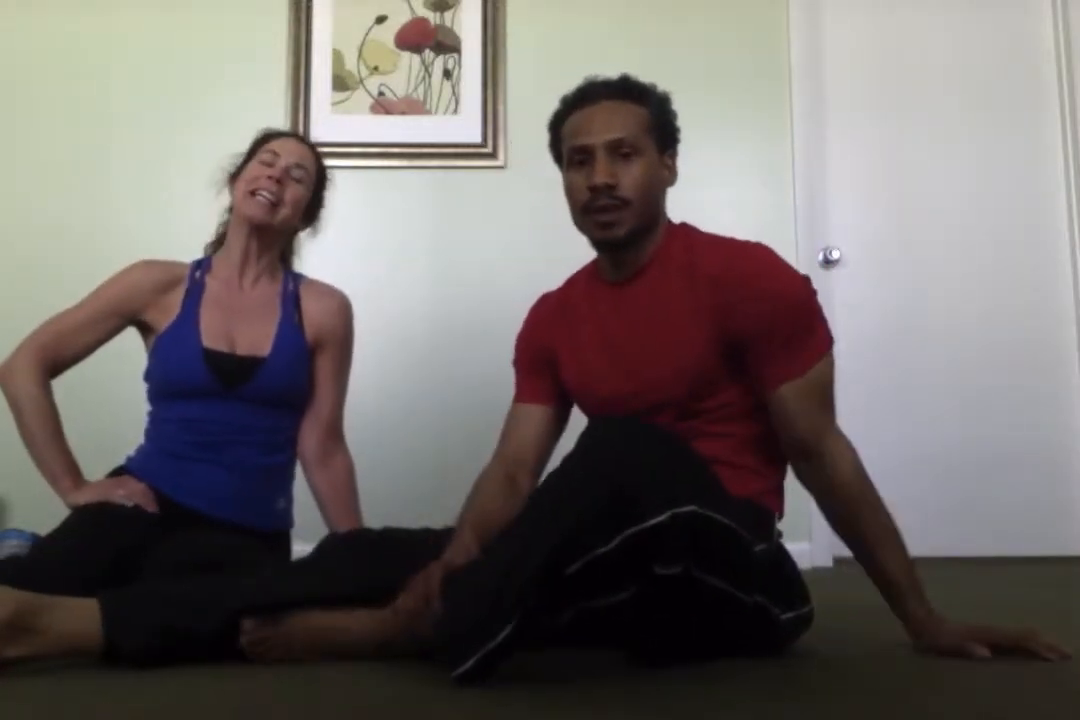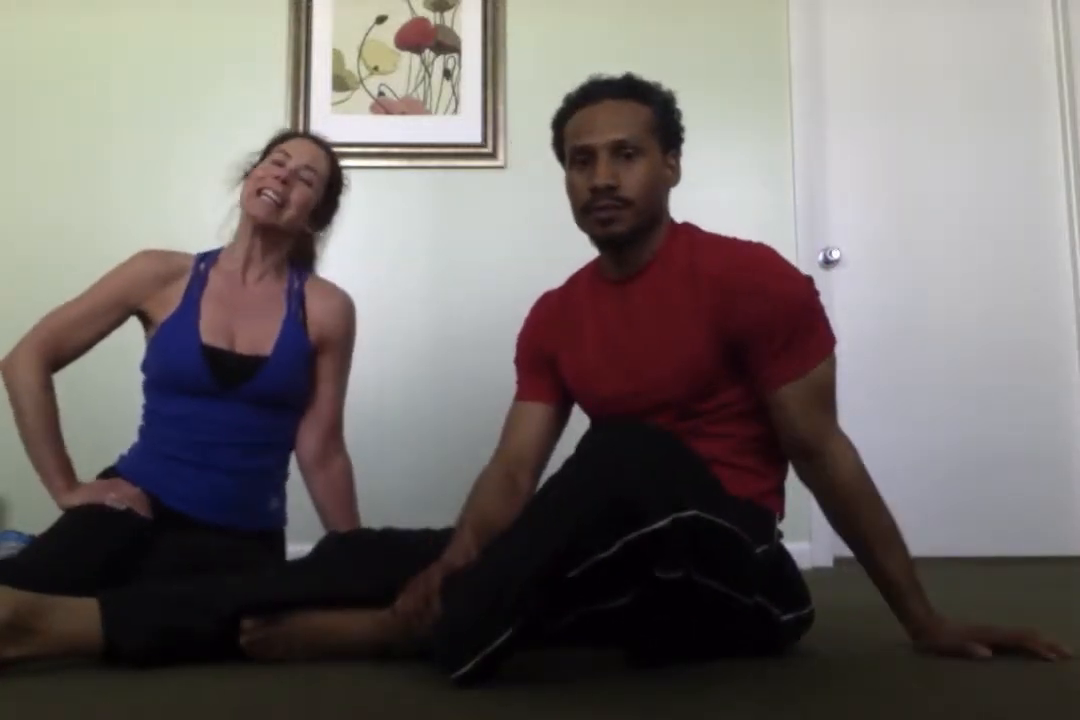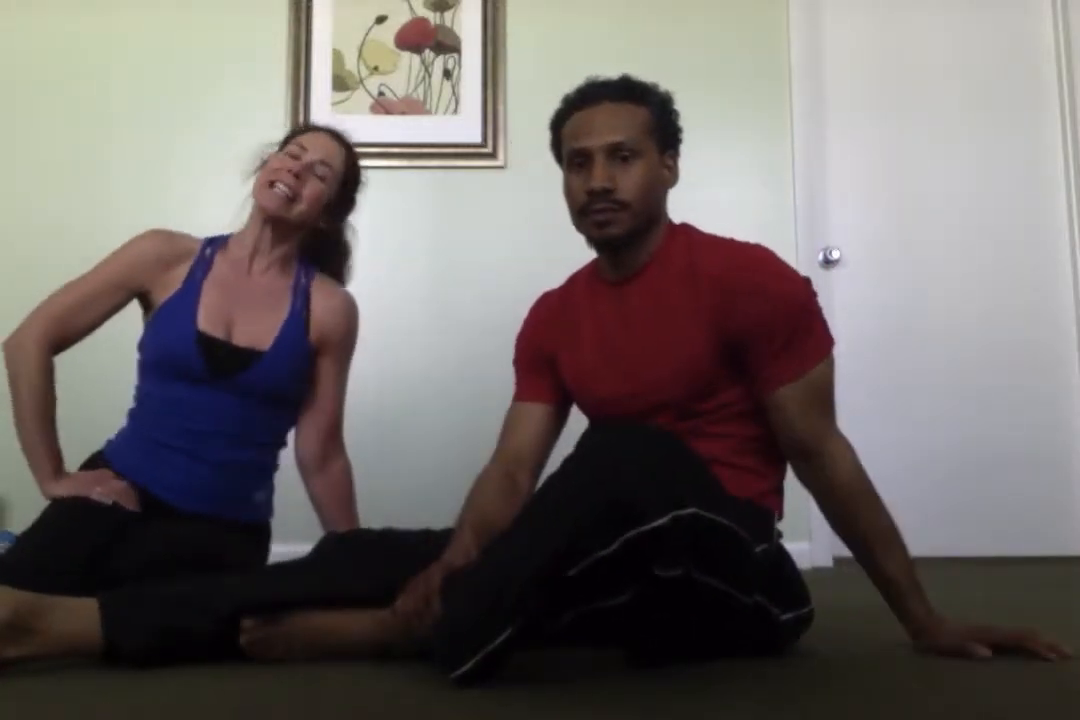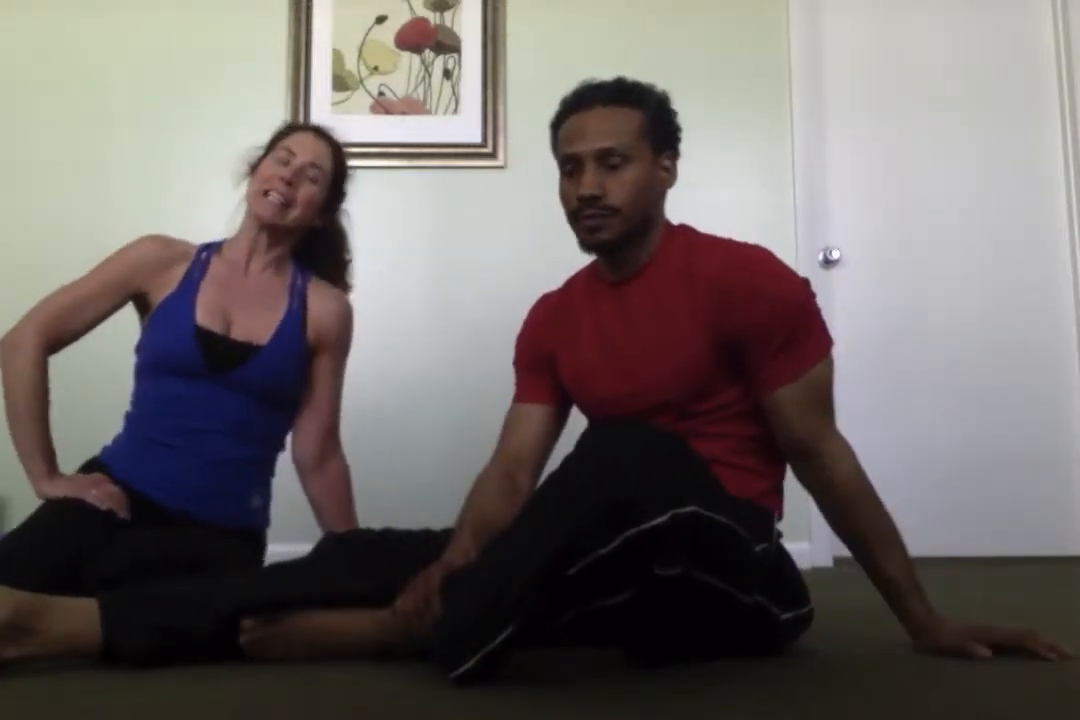
dt=0.2s
person 1, frame 1
left shoulder: (748, 278)
right shoulder: (553, 320)
left elbow: (820, 454)
right elbow: (513, 475)
left wrist: (924, 622)
right wrist: (453, 563)
left hip: (738, 570)
right hip: (617, 573)
left knee: (633, 448)
right knee: (375, 553)
left ankle: (410, 634)
person 1, frame 2
left shoulder: (750, 280)
right shoulder: (554, 319)
left elbow: (821, 453)
right elbow: (513, 475)
left wrist: (924, 621)
right wrist: (453, 563)
left hip: (737, 570)
right hip: (617, 570)
left knee: (630, 452)
right knee: (372, 552)
left ankle: (413, 635)
person 1, frame 3
left shoulder: (748, 280)
right shoulder: (553, 319)
left elbow: (820, 453)
right elbow: (511, 474)
left wrist: (924, 623)
right wrist: (452, 564)
left hip: (735, 572)
right hip: (617, 570)
left knee: (630, 451)
right knee: (375, 553)
left ankle: (411, 635)
person 1, frame 4
left shoulder: (746, 281)
right shoulder: (553, 320)
left elbow: (819, 453)
right elbow: (511, 475)
left wrist: (924, 622)
right wrist: (451, 566)
left hip: (735, 572)
right hip: (617, 571)
left knee: (630, 449)
right knee: (376, 553)
left ankle: (413, 636)
person 2, frame 1
left shoulder: (323, 309)
right shoulder: (159, 286)
left elbow: (322, 448)
right wrist: (73, 487)
left hip: (249, 533)
right hip: (148, 504)
person 2, frame 2
left shoulder: (325, 309)
right shoulder: (163, 275)
left elbow: (321, 452)
right wrist: (66, 488)
left hip: (242, 534)
right hip: (139, 503)
person 2, frame 3
left shoulder: (329, 308)
right shoulder: (166, 258)
left elbow: (321, 454)
right wrist: (53, 478)
left hip: (228, 528)
right hip: (123, 493)
person 2, frame 4
left shoulder: (324, 310)
right shoulder: (162, 262)
left elbow: (317, 453)
right wrist: (45, 476)
left hip: (221, 533)
right hip: (118, 498)
